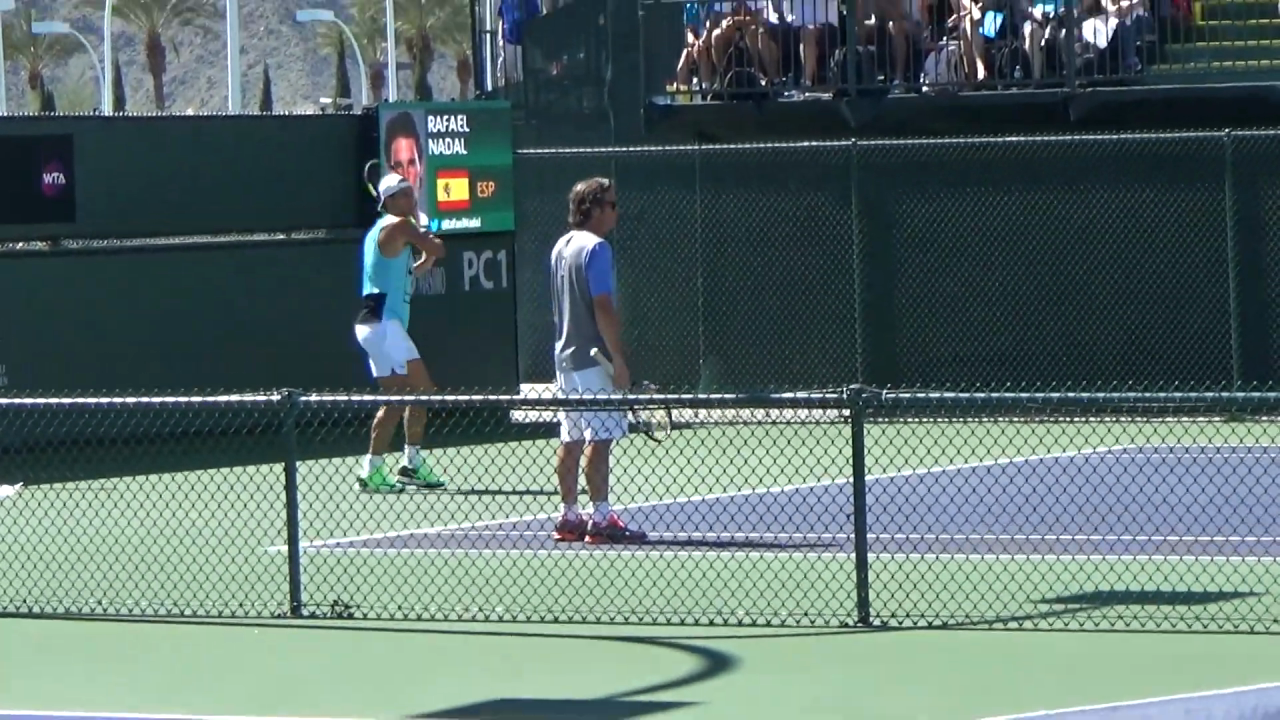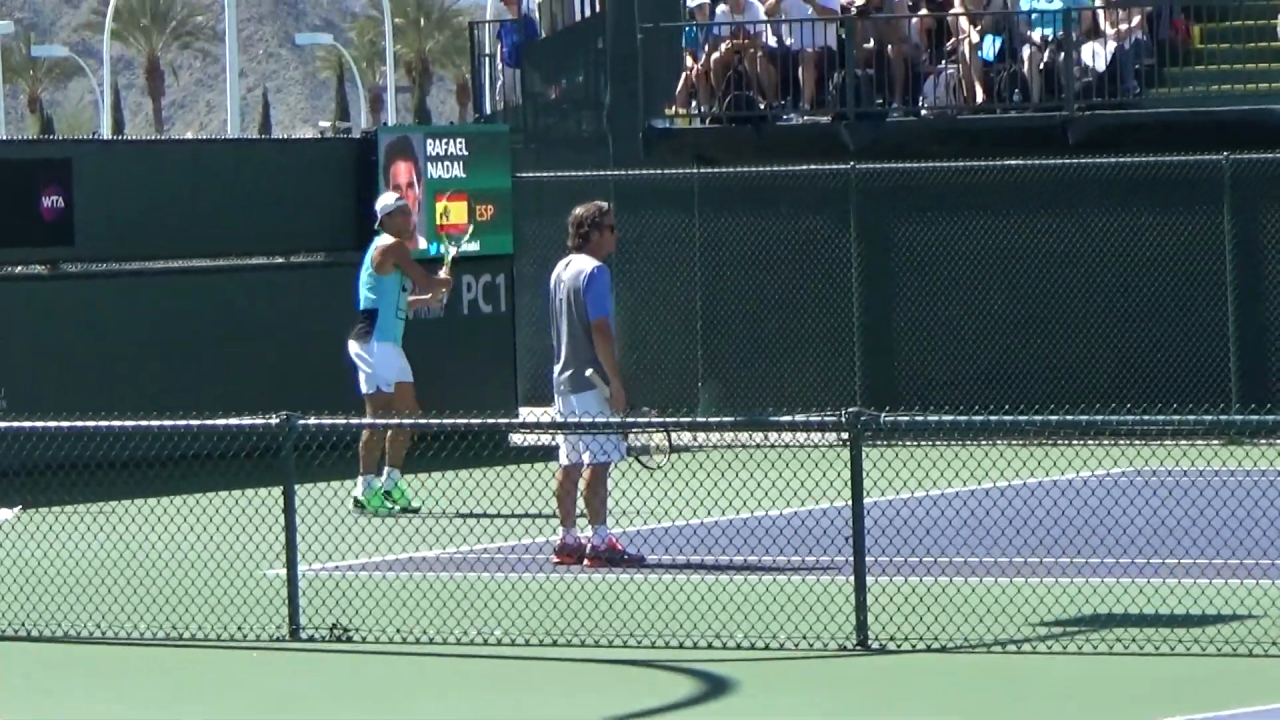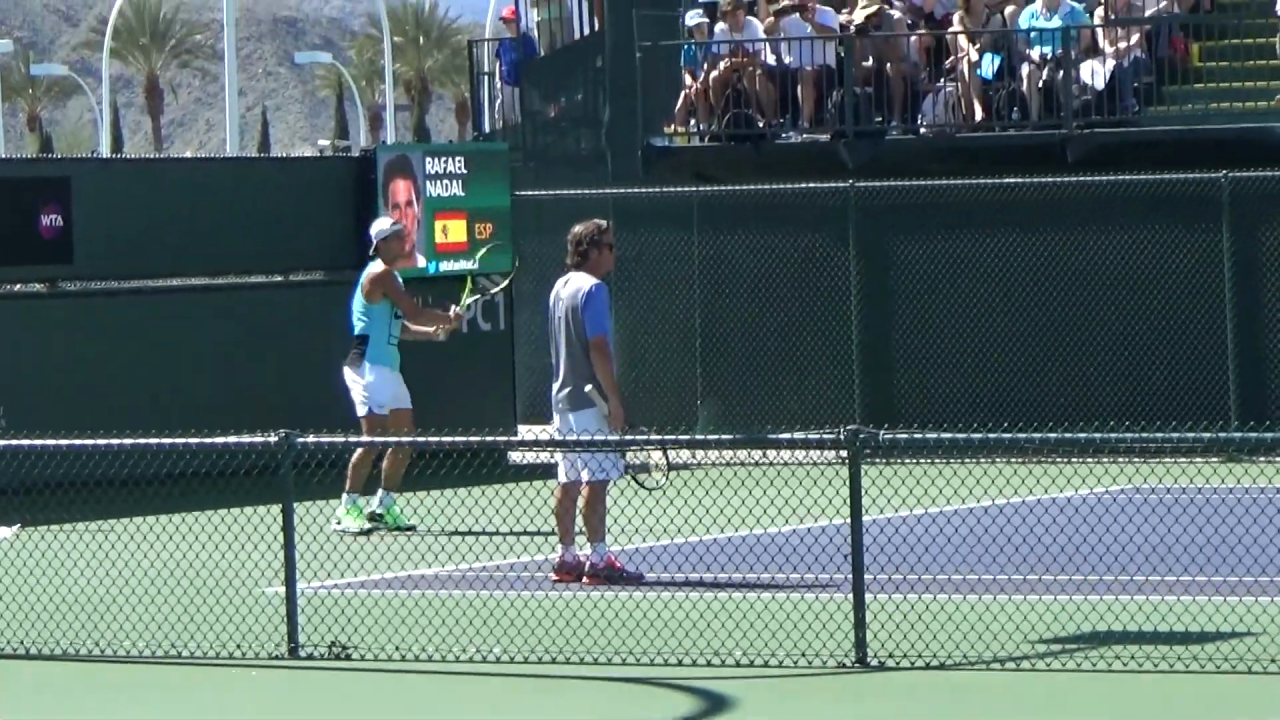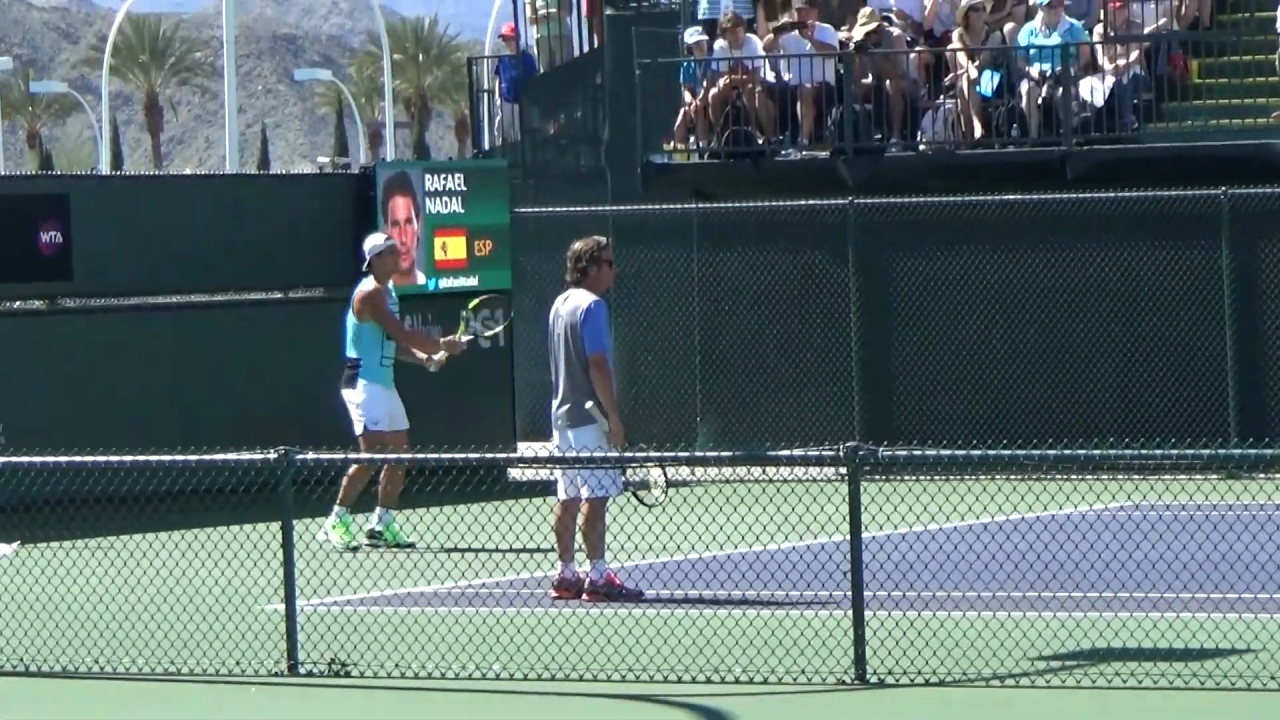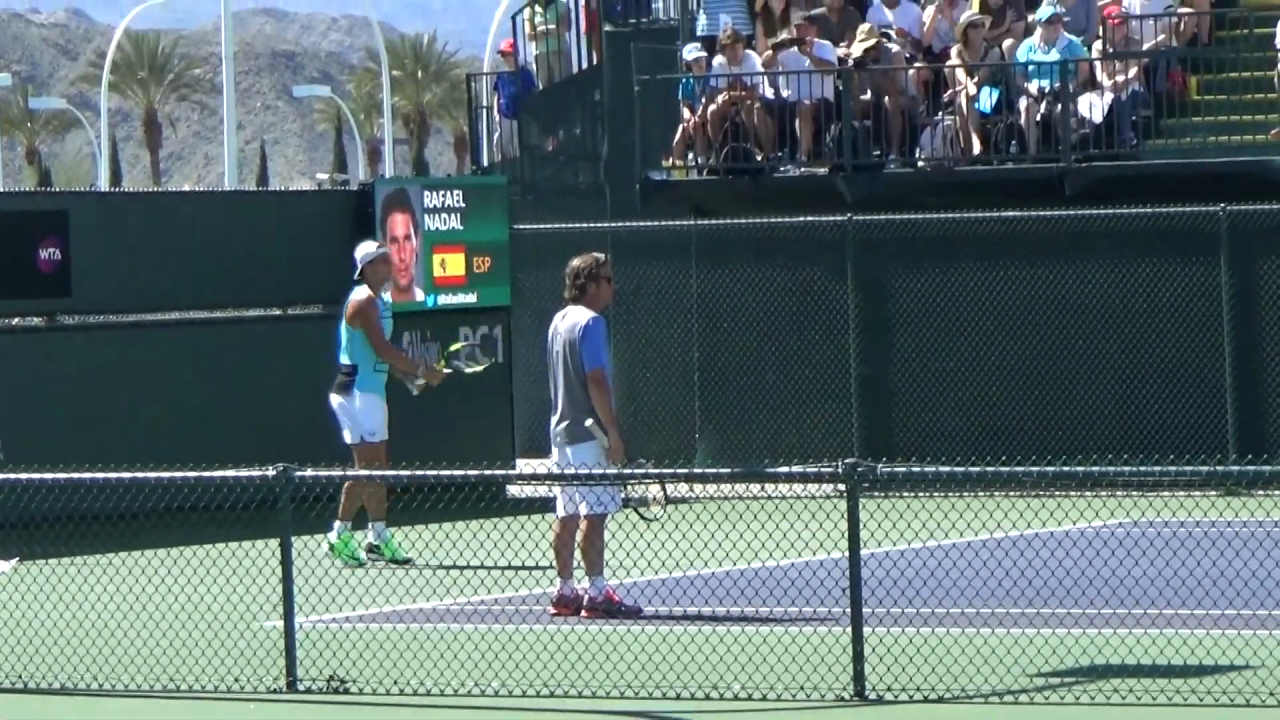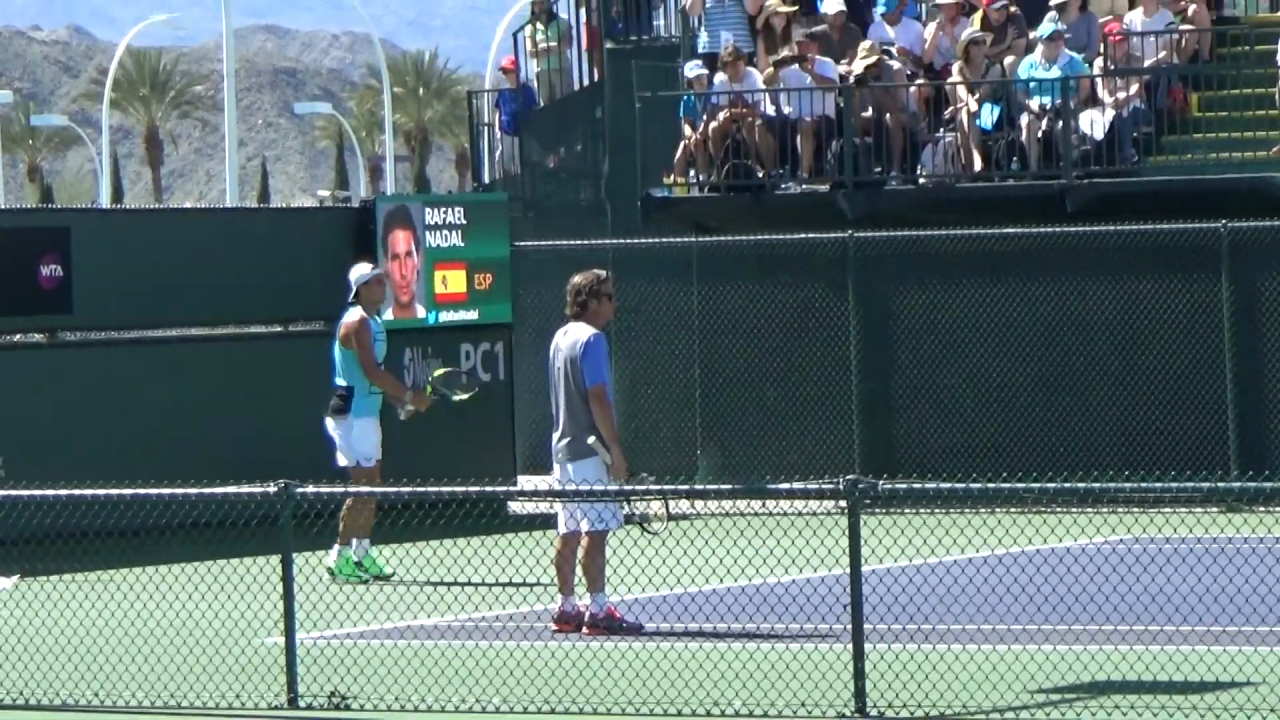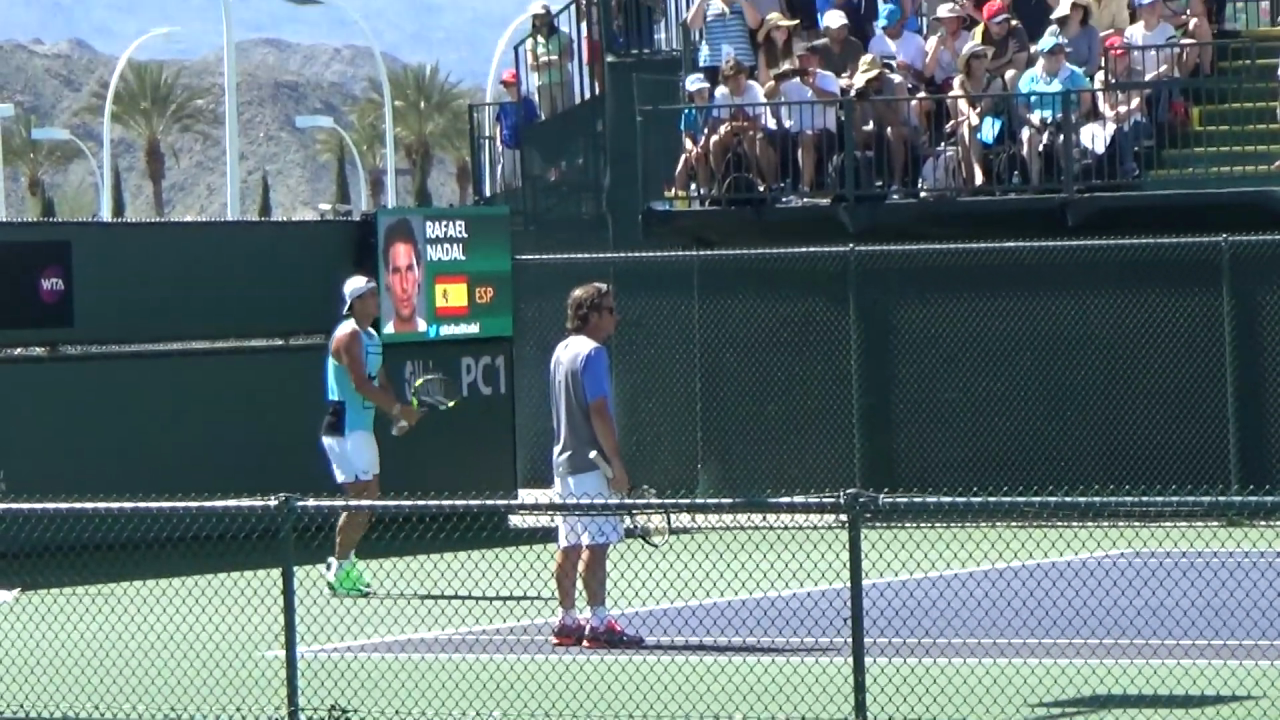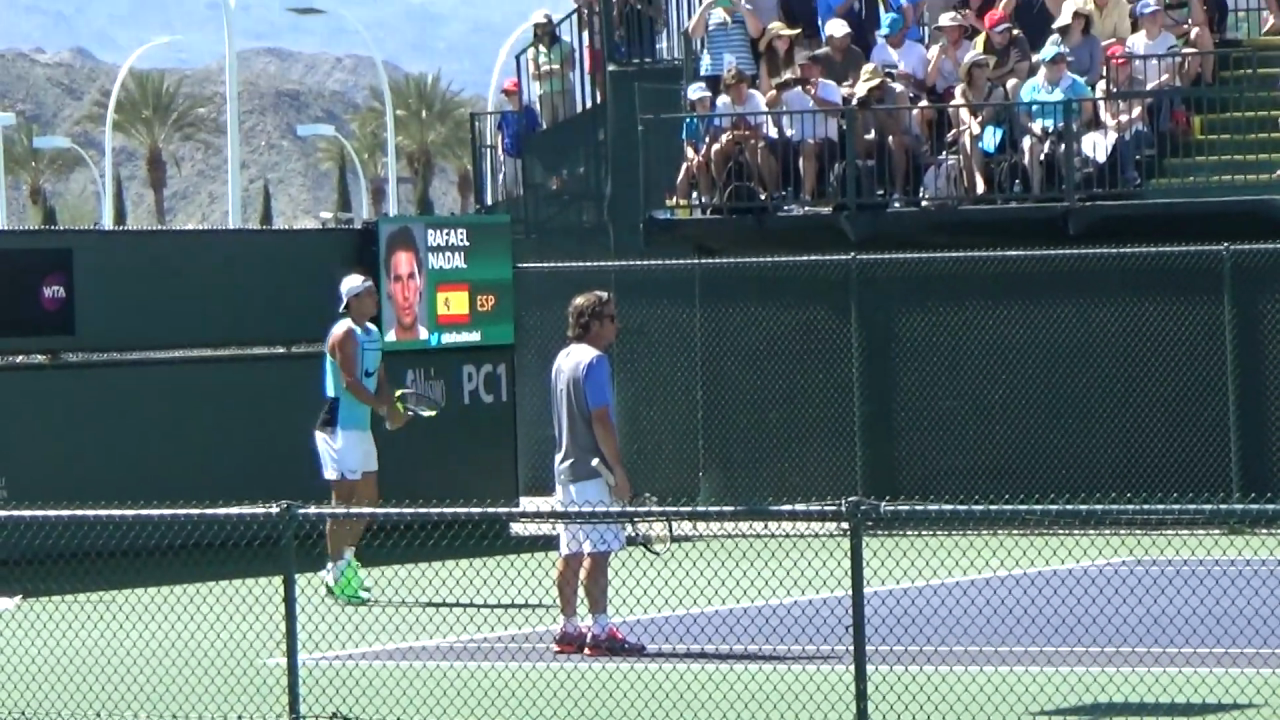
dt=0.1s
person 1, frame 1
left shoulder: (561, 247)
right shoulder: (596, 247)
right elbow: (603, 308)
right wrist: (618, 359)
left hip: (566, 357)
right hip: (594, 360)
left knee: (570, 439)
right knee: (599, 439)
left ankle: (569, 518)
right ankle: (601, 520)
person 1, frame 2
left shoulder: (560, 270)
right shoulder: (595, 270)
right elbow: (600, 331)
right wrist: (616, 382)
left hip: (565, 380)
right hip: (592, 383)
left knee: (569, 463)
right knee: (597, 462)
left ankle: (568, 541)
right ankle: (599, 544)
person 1, frame 3
left shoulder: (560, 287)
right shoulder: (593, 289)
right elbow: (598, 350)
right wrist: (614, 400)
left hip: (564, 398)
right hip: (590, 402)
left knee: (568, 481)
right knee: (596, 480)
left ankle: (567, 559)
right ankle: (598, 561)
person 1, frame 4
left shoulder: (560, 304)
right shoulder: (592, 306)
right elbow: (597, 366)
right wrist: (614, 417)
left hip: (564, 414)
right hip: (590, 418)
left knee: (568, 498)
right knee: (596, 497)
left ankle: (567, 576)
right ankle: (598, 578)
person 1, frame 5
left shoulder: (559, 321)
right shoulder: (590, 322)
right elbow: (596, 383)
right wrist: (613, 433)
left hip: (563, 431)
right hip: (588, 435)
left knee: (567, 515)
right knee: (594, 514)
left ankle: (565, 593)
right ankle: (597, 595)
person 1, frame 6
left shoulder: (560, 337)
right shoulder: (592, 339)
right elbow: (597, 399)
right wrist: (615, 449)
left hip: (564, 447)
right hip: (590, 451)
left knee: (568, 531)
right knee: (595, 530)
left ankle: (567, 609)
right ankle: (598, 611)
person 1, frame 7
left shoulder: (561, 351)
right shoulder: (592, 353)
right elbow: (599, 413)
right wrist: (617, 463)
left hip: (565, 461)
right hip: (591, 465)
left knee: (569, 545)
right knee: (596, 544)
left ankle: (568, 622)
right ankle: (599, 625)
person 1, frame 8
left shoulder: (563, 359)
right shoulder: (594, 361)
right elbow: (601, 421)
right wrist: (619, 470)
left hip: (567, 469)
right hip: (592, 472)
left knee: (570, 552)
right knee: (598, 552)
left ankle: (569, 630)
right ankle: (600, 633)
person 2, frame 1
left shoulder: (392, 231)
right shoulder: (398, 226)
right elbow: (436, 249)
left wrist: (419, 266)
right wrist: (427, 255)
left hip: (391, 326)
right hip: (381, 325)
left knee: (423, 390)
right knee: (394, 398)
left ankle: (413, 463)
right ankle: (371, 471)
person 2, frame 2
left shoulder: (392, 249)
right shoulder: (391, 246)
right elbow: (425, 280)
left wrist: (429, 299)
right wrist: (443, 282)
left hip: (390, 344)
right hip: (374, 343)
left knee: (408, 413)
right knee: (380, 417)
left ankle: (390, 484)
right ankle: (366, 491)
person 2, frame 3
left shoulder: (386, 275)
right shoulder: (381, 274)
left elbow: (398, 326)
right elbow: (416, 312)
left wrist: (434, 331)
right wrist: (448, 317)
left hip: (387, 368)
right hip: (368, 367)
left knee: (404, 439)
right knee: (374, 438)
left ankle: (383, 507)
right ankle: (347, 510)
person 2, frame 4
left shoulder: (386, 292)
right shoulder: (371, 292)
left elbow: (397, 344)
right elbow: (399, 334)
left wrist: (428, 353)
right wrist: (442, 345)
left hip: (383, 385)
right hip: (364, 384)
left knee: (399, 455)
right knee: (370, 453)
left ankle: (382, 525)
right ankle: (336, 522)
person 2, frame 5
left shoulder: (380, 300)
right shoulder: (363, 300)
right elbow: (381, 350)
left wrist: (412, 376)
right wrist: (422, 371)
left hip: (373, 393)
right hip: (356, 393)
left knee: (379, 467)
right knee: (367, 466)
left ankle: (378, 539)
right ankle: (340, 535)
person 2, frame 6
left shoulder: (375, 323)
right shoulder: (356, 322)
left elbow: (381, 372)
right elbow: (370, 371)
left wrist: (405, 400)
right wrist: (409, 395)
left hip: (368, 415)
right hip: (350, 415)
left knee: (369, 487)
right knee: (362, 487)
left ankle: (360, 551)
right ankle: (341, 558)
person 2, frame 7
left shoulder: (372, 337)
right shoulder: (348, 335)
left elbow: (380, 383)
right elbow: (361, 385)
left wrist: (396, 414)
right wrist: (397, 408)
left hip: (362, 429)
right hip: (344, 430)
left knee: (368, 500)
right knee: (358, 502)
left ankle: (342, 563)
right ankle: (339, 572)
person 2, frame 8
left shoulder: (373, 334)
right shoulder: (344, 334)
left elbow: (381, 380)
right elbow: (350, 382)
left wrist: (390, 410)
right wrist: (386, 408)
left hip: (361, 428)
right hip: (339, 428)
left knee: (368, 499)
right knee: (345, 502)
left ankle: (344, 564)
right ankle: (336, 577)
